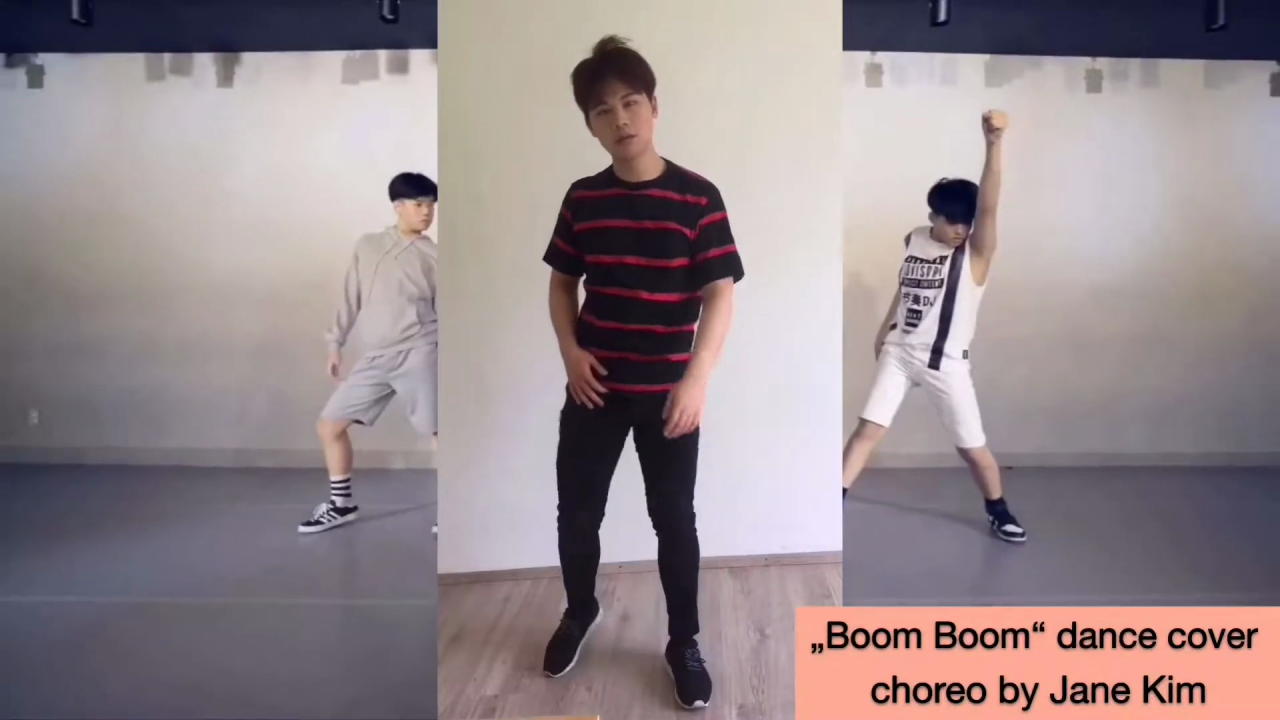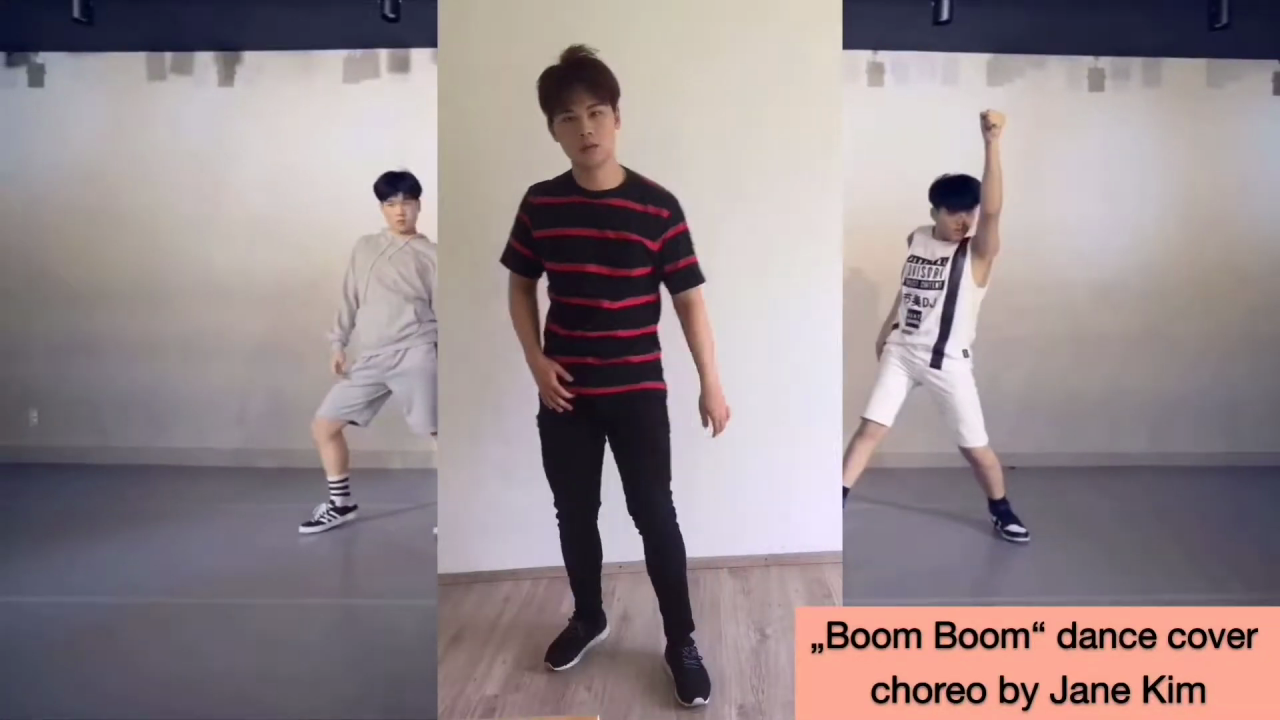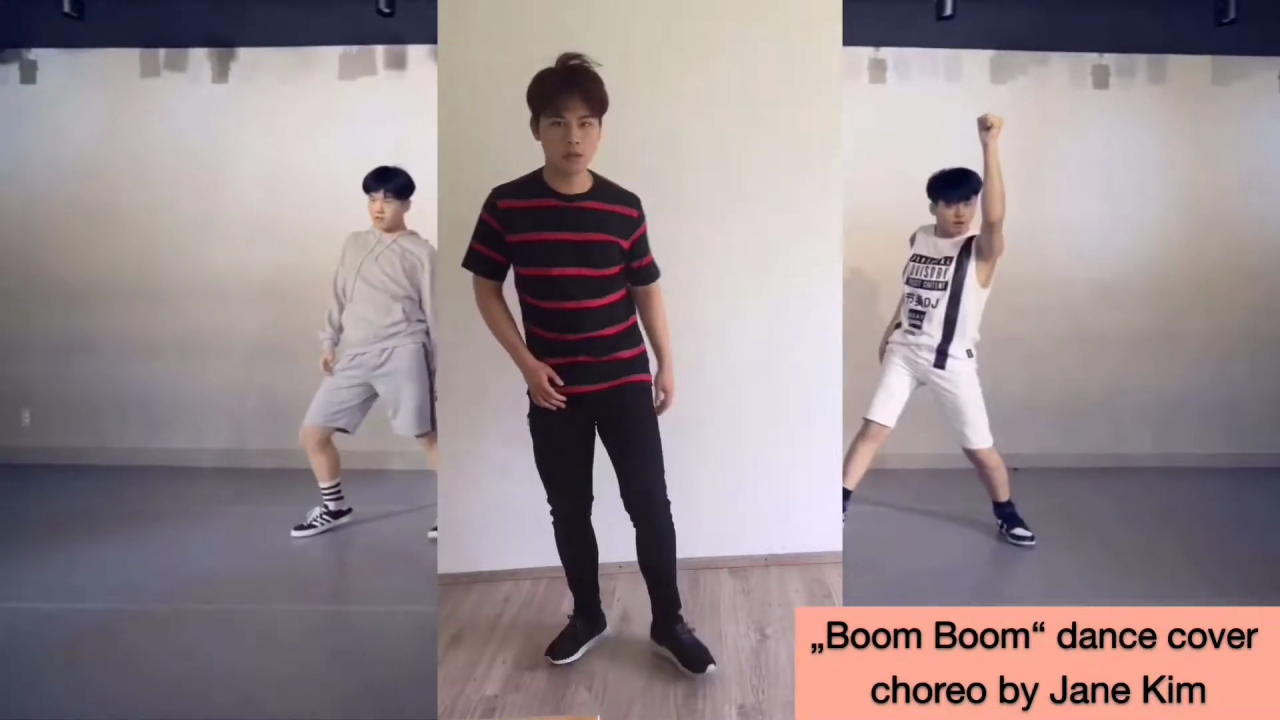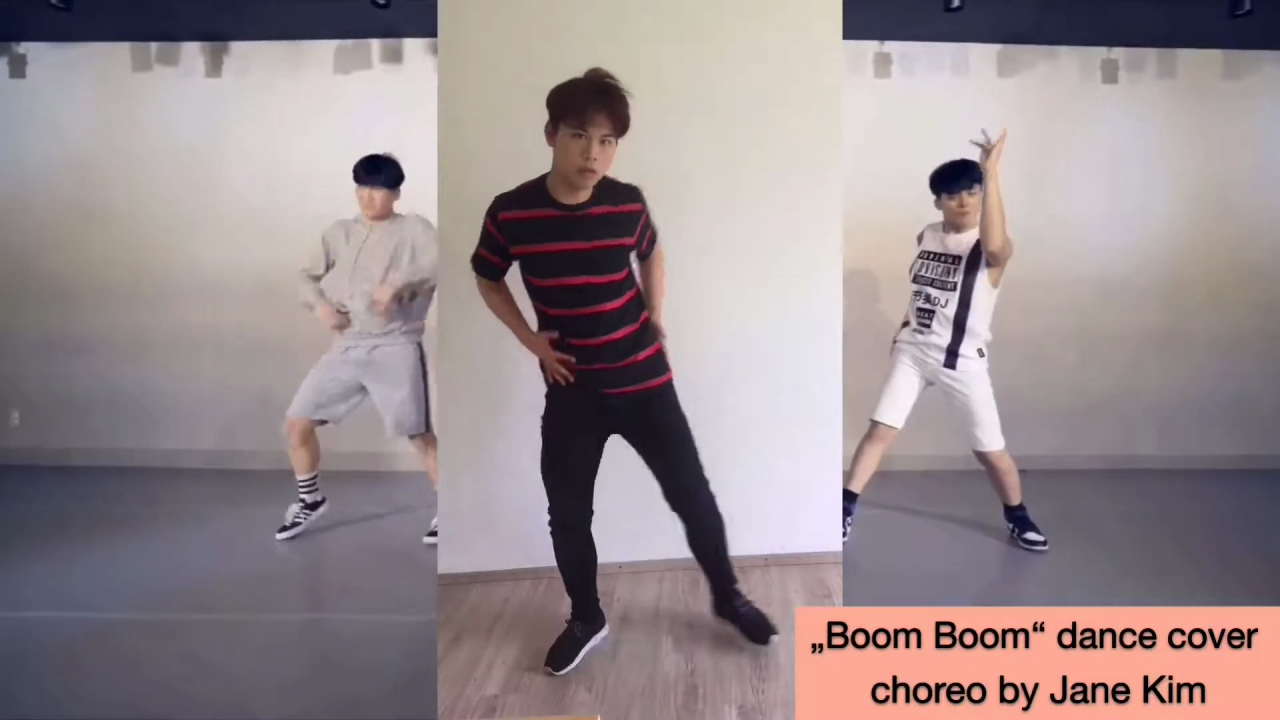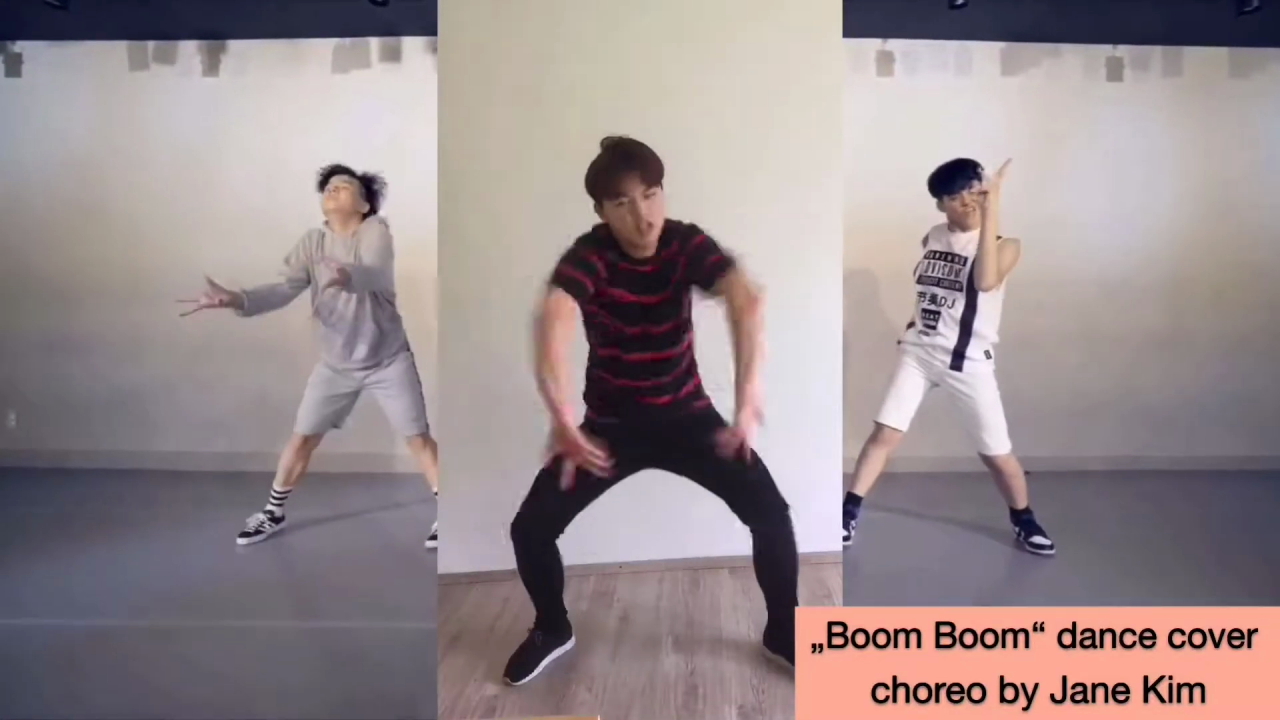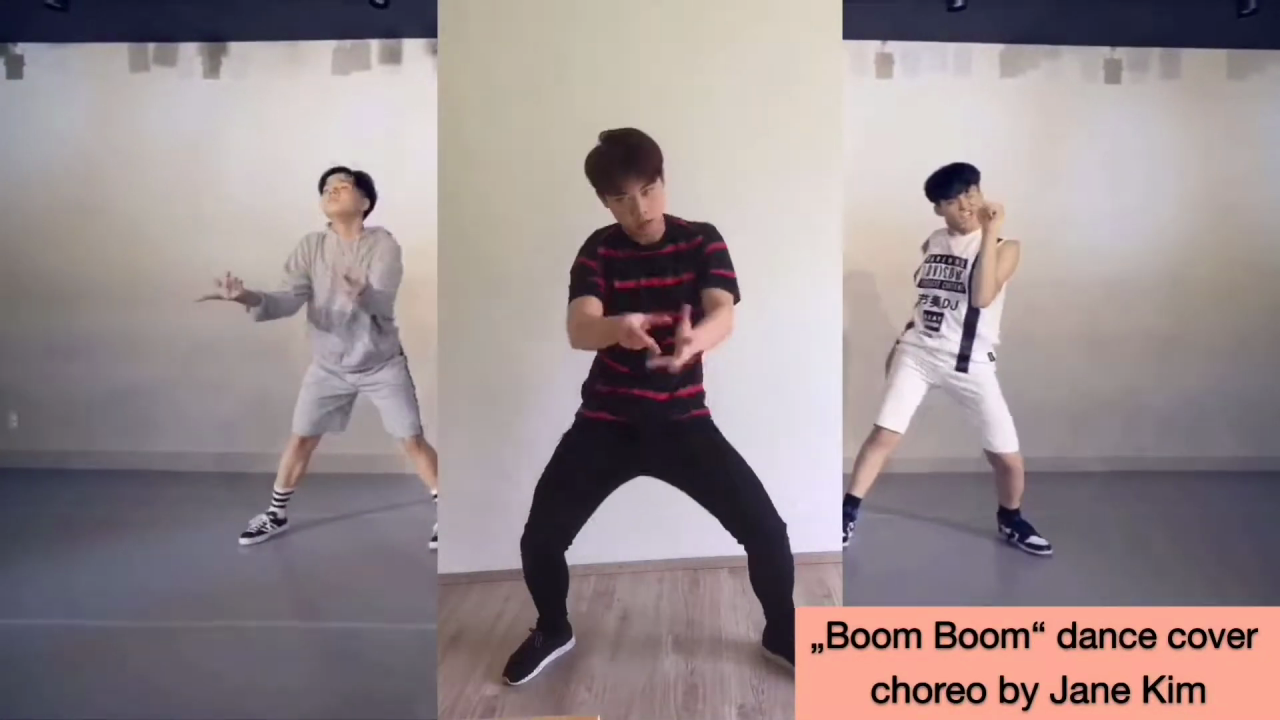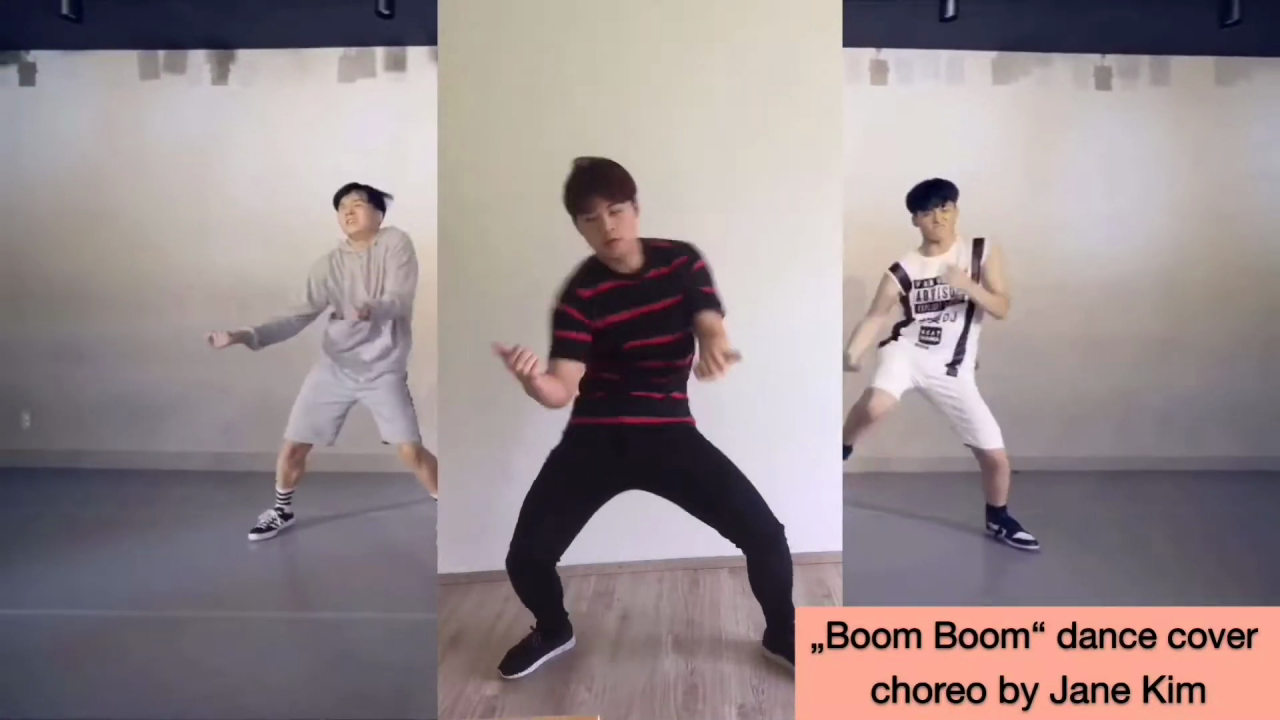
dt=0.3s
person 1, frame 1
left shoulder: (697, 197)
right shoulder: (582, 199)
left elbow: (719, 295)
right elbow: (562, 283)
left wrist: (694, 381)
right wrist: (569, 352)
left hip: (666, 386)
right hip: (594, 383)
left knee: (673, 516)
right knee: (576, 512)
left ankle: (684, 644)
right ankle: (578, 611)
person 1, frame 2
left shoulder: (657, 206)
right shoulder: (540, 204)
left elbow: (688, 297)
right elbow: (521, 286)
left wrist: (711, 383)
right wrist: (535, 359)
left hip: (637, 387)
right hip: (564, 389)
left knee: (654, 514)
right knee: (574, 513)
left ankle: (681, 641)
right ankle: (588, 617)
person 1, frame 3
left shoulder: (623, 207)
right shoulder: (506, 205)
left elbow: (647, 286)
right elbow: (485, 288)
left wrist: (666, 365)
right wrist: (526, 363)
left hip: (625, 381)
right hip: (555, 388)
left knee: (648, 502)
right knee: (568, 509)
left ankle: (668, 620)
right ankle: (588, 616)
person 1, frame 4
left shoulder: (627, 202)
right shoulder: (510, 212)
right elbow: (488, 280)
left wrist: (654, 321)
right wrist: (532, 342)
left hip: (643, 380)
right hip: (573, 389)
left knee: (691, 496)
right knee: (567, 514)
left ankle: (727, 596)
right ankle: (586, 616)
person 1, frame 5
left shoulder: (688, 243)
right shoulder: (589, 253)
left elbow: (744, 295)
right elbow: (551, 318)
left wrist: (749, 387)
right wrist: (561, 417)
left hip: (685, 415)
right hip: (609, 422)
left knee: (770, 511)
right knee: (530, 529)
left ankle: (783, 631)
right ankle: (552, 630)
person 1, frame 6
left shoulder: (701, 240)
right shoulder: (599, 250)
left elbow: (723, 314)
right elbow: (580, 328)
left wrist: (691, 342)
right wrist: (622, 329)
left hip: (682, 420)
right hip: (605, 422)
left knee: (765, 527)
right knee: (539, 539)
left ankle: (782, 632)
right ankle: (553, 631)
person 1, frame 7
left shoulder: (681, 263)
right shoulder: (579, 291)
left elbow: (711, 325)
right elbow: (562, 387)
left wrist: (713, 356)
right wrist: (536, 377)
left hip: (666, 431)
right hip: (592, 438)
left knee: (766, 537)
right knee: (526, 555)
left ankle: (782, 633)
right ankle: (553, 631)
person 2, frame 1
left shoulder: (977, 252)
right shoulder: (914, 240)
left elbow: (988, 206)
left wrist: (994, 143)
right wrist: (885, 327)
left hip: (947, 361)
right hip: (899, 352)
left knee: (972, 446)
right knee: (869, 428)
left ankle: (999, 511)
person 2, frame 2
left shoulder: (979, 251)
right shoulder: (917, 240)
left elbow: (993, 209)
left wrist: (991, 142)
right wrist: (887, 327)
left hip: (948, 361)
right hip: (901, 352)
left knee: (975, 446)
right knee: (871, 428)
left ankle: (1002, 511)
right ankle: (836, 503)
person 2, frame 3
left shoulder: (983, 250)
right shoulder: (918, 238)
left elbow: (995, 217)
left wrist: (990, 146)
right wrist: (892, 328)
left hip: (953, 361)
right hip: (904, 352)
left knee: (980, 447)
right knee: (873, 429)
left ankle: (1007, 514)
right ankle: (838, 506)
person 2, frame 4
left shoulder: (993, 250)
right shoulder: (927, 236)
left elbow: (995, 242)
left wrist: (990, 169)
right wrist: (902, 330)
left hip: (963, 361)
right hip: (913, 351)
left knee: (991, 450)
right knee: (880, 430)
left ankle: (1018, 518)
right ankle: (844, 510)
person 2, frame 5
left shoulder: (1004, 245)
right shoulder: (933, 238)
left elbow: (984, 283)
left wrist: (990, 212)
right wrist: (911, 333)
left hip: (969, 362)
right hip: (917, 352)
left knee: (998, 453)
right knee: (885, 433)
left ankle: (1025, 521)
right ankle: (847, 515)
person 2, frame 6
left shoulder: (1005, 247)
right shoulder: (933, 244)
left elbow: (982, 298)
left wrist: (989, 234)
right wrist: (900, 343)
left hip: (971, 363)
right hip: (917, 354)
left knee: (1006, 454)
right knee: (883, 436)
left ankle: (1012, 521)
right ankle: (847, 516)
person 2, frame 7
left shoulder: (983, 252)
right shoulder: (902, 268)
left elbow: (1002, 308)
right elbow: (879, 315)
left wrist: (970, 286)
right wrist: (855, 348)
left hip: (949, 367)
right hip: (904, 354)
left knee: (995, 454)
right knee: (876, 405)
left ankle: (998, 518)
right ankle: (841, 452)
person 3, frame 1
left shoulder: (433, 255)
right shoulder: (367, 246)
right elbow: (351, 298)
right wrist: (335, 343)
left hip: (419, 354)
right hip: (375, 357)
left knee: (440, 431)
right knee: (329, 424)
right ankle: (342, 505)
person 3, frame 2
left shoulder: (430, 254)
right shoulder: (364, 247)
right elbow: (350, 300)
right wrist: (338, 344)
left hip: (416, 354)
right hip: (371, 357)
left knee: (439, 431)
right knee: (323, 425)
right ankle: (341, 504)
person 3, frame 3
left shoulder: (421, 252)
right shoulder: (354, 245)
left elbow: (433, 311)
right elbow: (340, 299)
left wrist: (440, 369)
right wrist: (329, 342)
left hip: (402, 352)
right hip: (355, 356)
left knee: (423, 434)
right knee: (312, 432)
right ankle: (334, 507)
person 3, frame 4
left shoulder: (413, 228)
right shoulder: (339, 232)
left elbow: (441, 262)
right elbow: (309, 275)
left wrist: (401, 284)
right wrist: (320, 304)
left hip: (396, 348)
right hip: (346, 349)
left knee: (418, 435)
right knee: (297, 424)
right ankle: (310, 501)
person 3, frame 5
left shoulder: (375, 231)
right shoulder: (311, 243)
left elbow: (375, 278)
right elbow: (283, 289)
left wrist: (344, 275)
right wrist: (235, 300)
left hip: (389, 359)
right hip: (335, 364)
left knee: (418, 438)
right knee: (303, 437)
right ankle: (273, 513)
person 3, frame 6
left shoulder: (383, 245)
right shoulder: (311, 246)
left elbow: (384, 303)
right elbow: (290, 298)
left wrist: (363, 292)
right wrist: (249, 297)
left hip: (383, 364)
right hip: (329, 365)
left knee: (412, 441)
right knee: (301, 438)
right ankle: (276, 514)
person 3, frame 7
left shoulder: (396, 243)
right shoulder: (329, 263)
left elbow: (400, 301)
right elbow: (298, 314)
left wrist: (370, 310)
right wrist: (248, 336)
left hip: (383, 371)
right hip: (333, 369)
left knee: (410, 449)
right knee: (293, 446)
right ankle: (281, 510)
